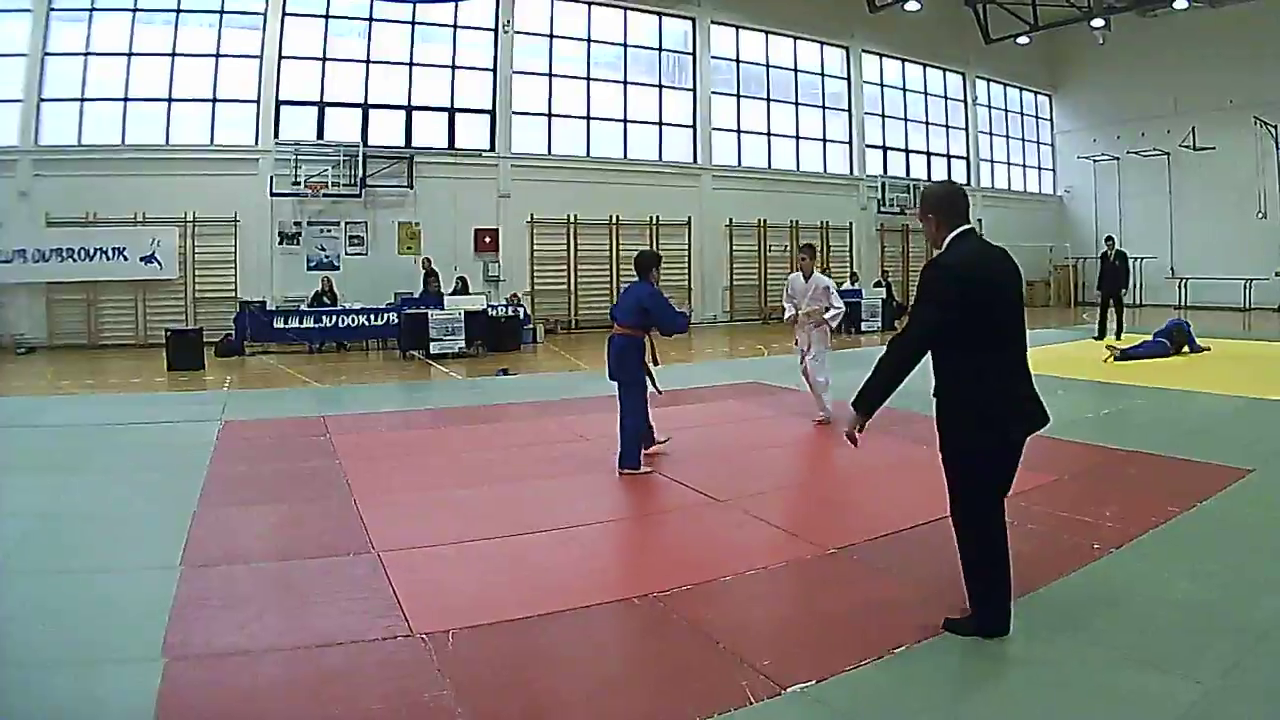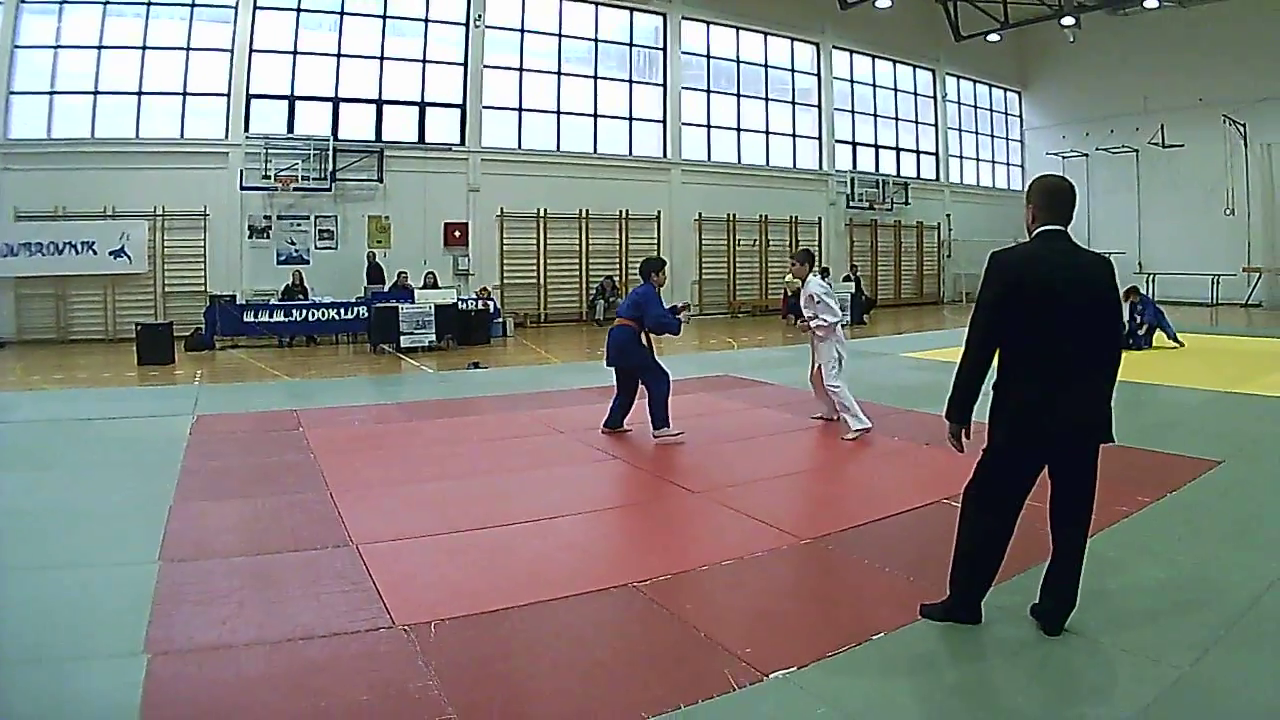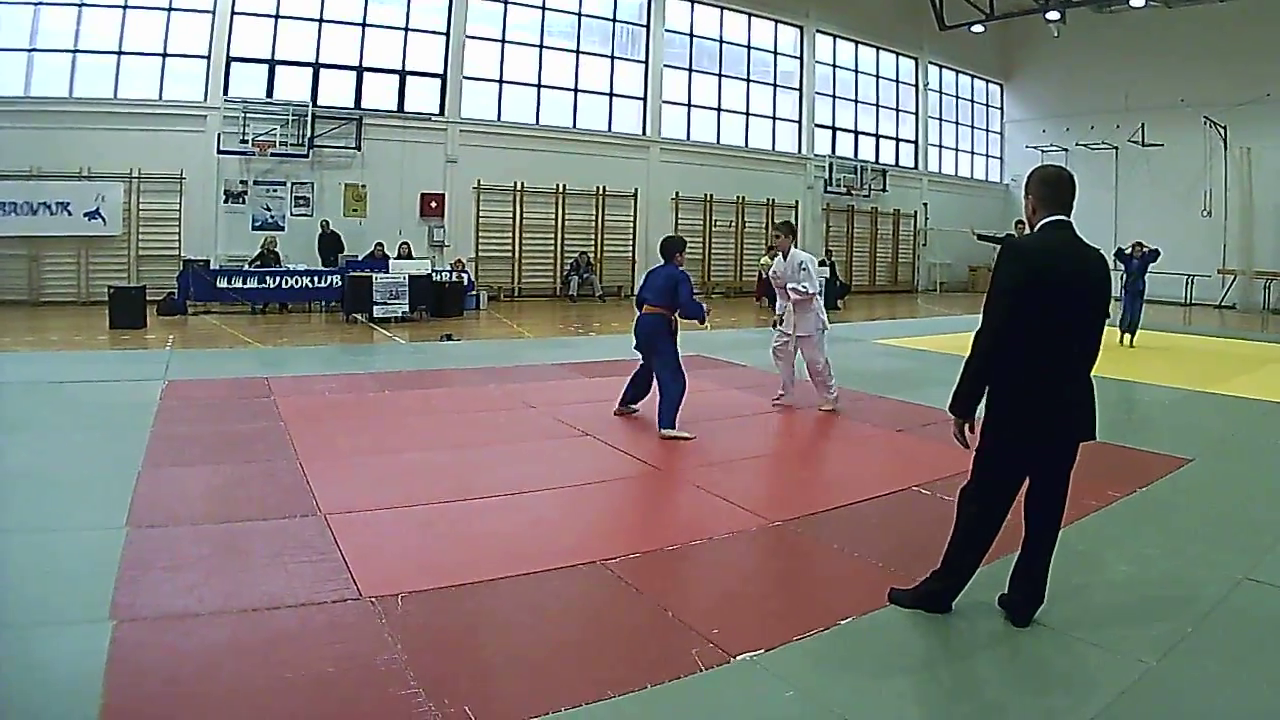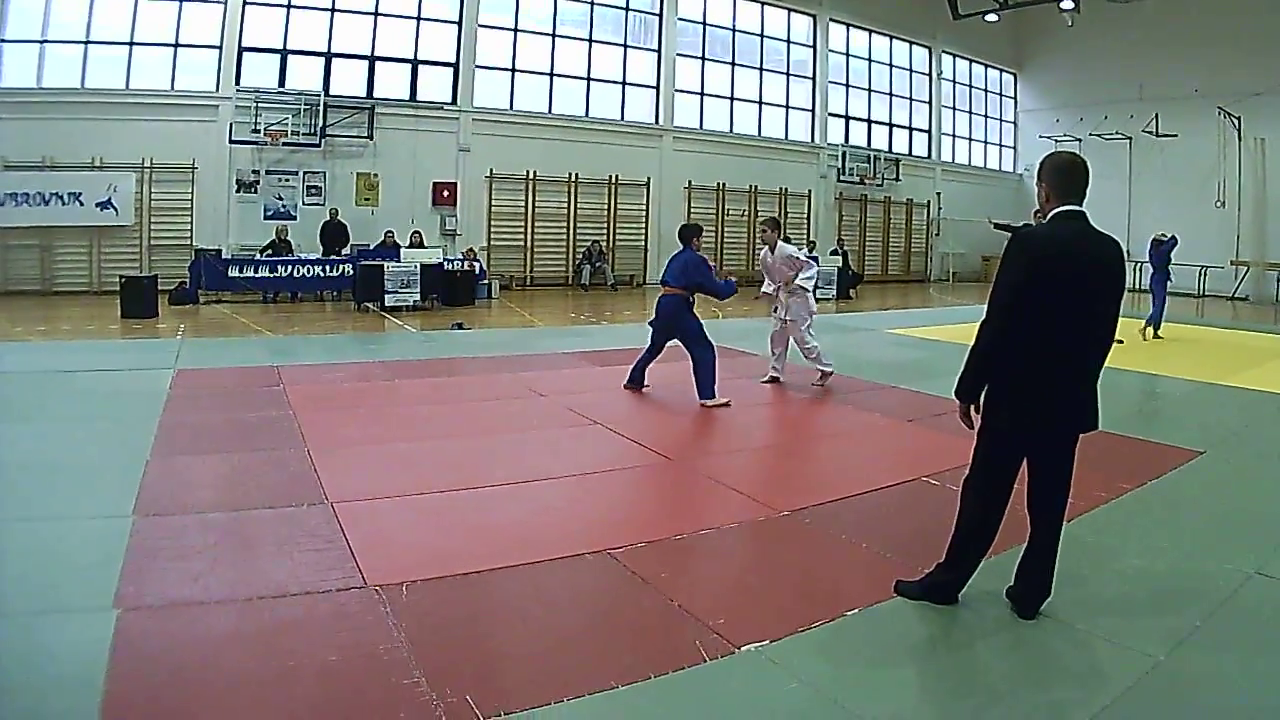
dt=1s
person 1, frame 1
left shoulder: (946, 269)
right shoulder: (1001, 259)
left elbow: (912, 343)
left wrist: (865, 404)
left hip: (972, 414)
right hip: (1010, 405)
left knee: (974, 512)
right knee: (988, 503)
left ankle: (989, 614)
right ankle: (995, 596)
person 1, frame 2
left shoulder: (1007, 264)
right shoulder: (1098, 269)
left elbow: (980, 344)
right elbow: (1110, 347)
left wrist: (959, 409)
left hip: (1022, 413)
right hip: (1082, 414)
left knee: (986, 505)
right knee: (1071, 515)
left ankle: (963, 601)
right ankle: (1054, 609)
person 1, frame 3
left shoulder: (1021, 253)
right shoulder: (1095, 261)
left elbow: (992, 337)
right elbow: (1092, 339)
left wrist: (963, 404)
left hip: (1020, 406)
right hip: (1071, 406)
left knee: (983, 501)
right knee: (1046, 509)
left ankle: (940, 590)
right ankle: (1023, 601)
person 1, frame 4
left shoulder: (1030, 242)
right shoulder: (1110, 251)
left elbow: (998, 325)
right elbow: (1105, 331)
left wrist: (968, 388)
left hip: (1017, 395)
right hip: (1072, 398)
left knee: (985, 493)
right knee: (1049, 501)
left ankle: (947, 581)
right ankle: (1029, 593)
person 2, frame 1
left shoulder: (629, 290)
right shoulder: (651, 294)
left elbow: (616, 313)
right elbow: (670, 325)
right wrist: (684, 316)
left hip: (619, 344)
right hip: (630, 348)
left knee: (637, 398)
right knee: (633, 404)
left ankle: (646, 440)
right ankle: (628, 463)
person 2, frame 2
left shoulder: (641, 291)
right shoulder: (650, 294)
left elbow: (652, 315)
right elbow: (656, 323)
left wrist: (676, 309)
right wrist: (678, 320)
left hip: (619, 338)
right hip: (628, 340)
left knee: (627, 384)
right knee: (658, 379)
left ankle: (612, 424)
right ankle: (660, 428)
person 2, frame 3
left shoulder: (653, 273)
right shoulder: (680, 276)
left elbow: (639, 300)
right elbow: (687, 309)
right wrist: (702, 311)
left hip: (643, 322)
right hip: (660, 327)
left knee: (649, 367)
right knee: (672, 376)
left ankle: (624, 404)
right ankle: (666, 427)
person 2, frame 4
left shoulder: (677, 258)
right shoulder: (697, 260)
right elbow: (714, 288)
right wrist: (731, 284)
left hip: (664, 304)
right hip: (679, 307)
left knee: (656, 345)
right knee: (703, 349)
left ankle: (634, 381)
right ankle: (708, 397)
person 3, frame 1
left shoulder: (824, 282)
right shoulder: (792, 280)
left elbow: (839, 308)
right elbow: (787, 301)
left wrist: (825, 319)
right wrist: (790, 314)
left hip: (818, 329)
right hip: (801, 328)
left knee: (816, 371)
right knee: (806, 370)
left ankle: (824, 410)
right ankle: (820, 405)
person 3, frame 2
left shoulder: (816, 289)
right shoulder: (807, 287)
left elbow: (834, 318)
left wrist: (811, 326)
right wrist: (806, 323)
left hip: (829, 339)
right hip: (820, 339)
left knee: (833, 383)
right knee: (817, 379)
left ankle: (859, 424)
right ankle: (831, 412)
person 3, frame 3
left shoulder: (804, 260)
right shoulder: (778, 261)
left elbow: (811, 290)
left wrist: (788, 288)
right wrist: (779, 313)
left hip: (809, 311)
right hip: (792, 311)
left knee: (814, 357)
right knee: (780, 348)
left ankle: (830, 397)
right ankle: (785, 390)
person 3, frame 4
left shoulder: (788, 252)
right shoulder: (764, 255)
left elbow: (811, 268)
left wrist: (799, 285)
right wrist: (766, 290)
left hip: (798, 297)
right hip: (783, 298)
left knee: (802, 337)
right knee: (777, 336)
left ankle: (826, 369)
right ankle: (775, 373)
